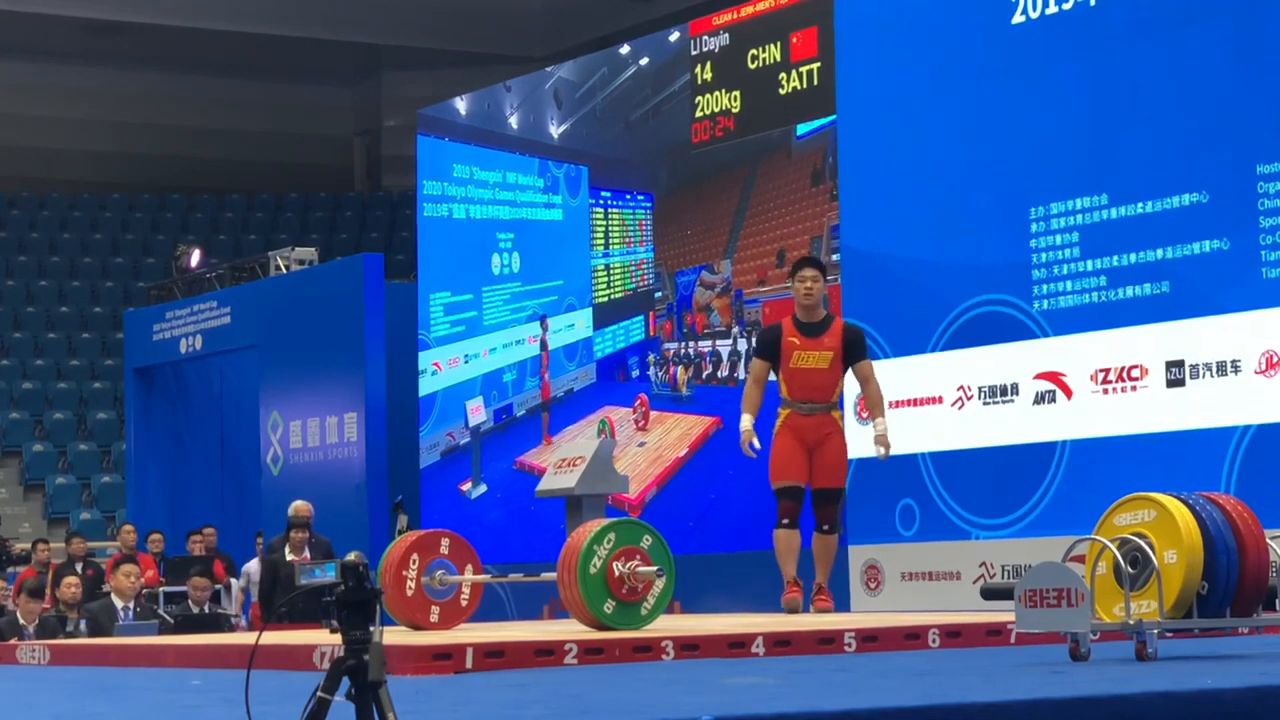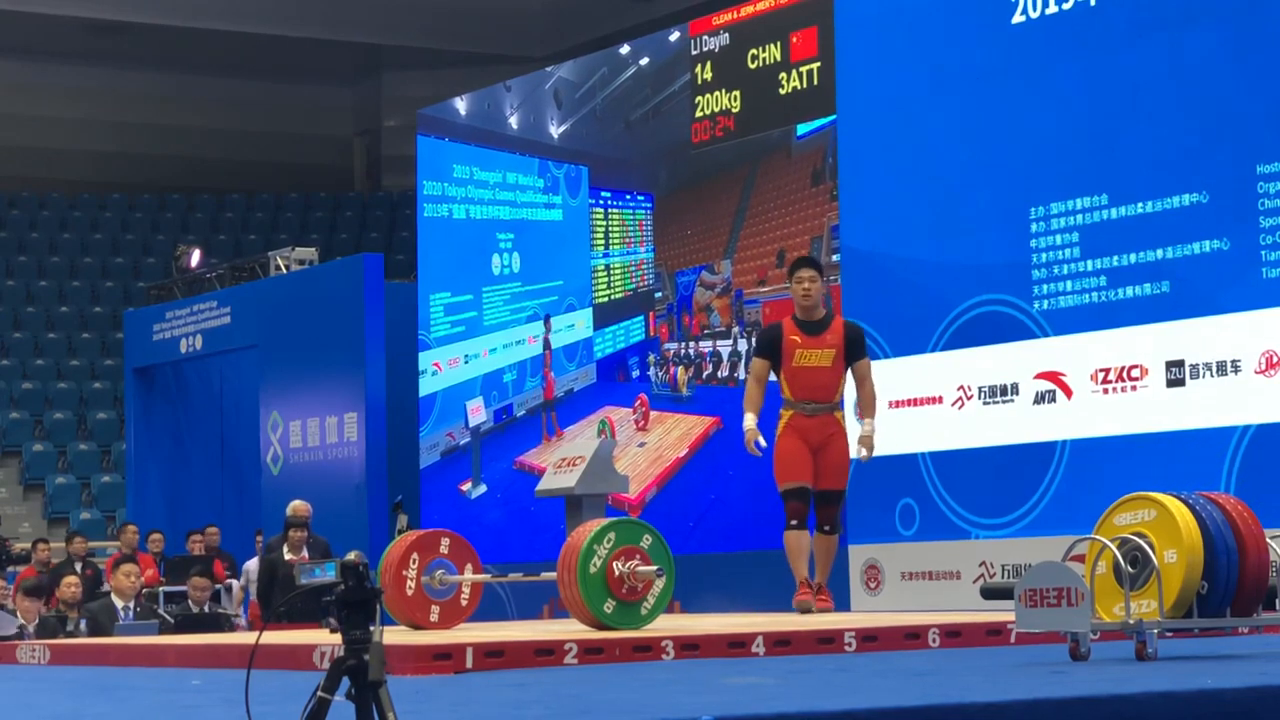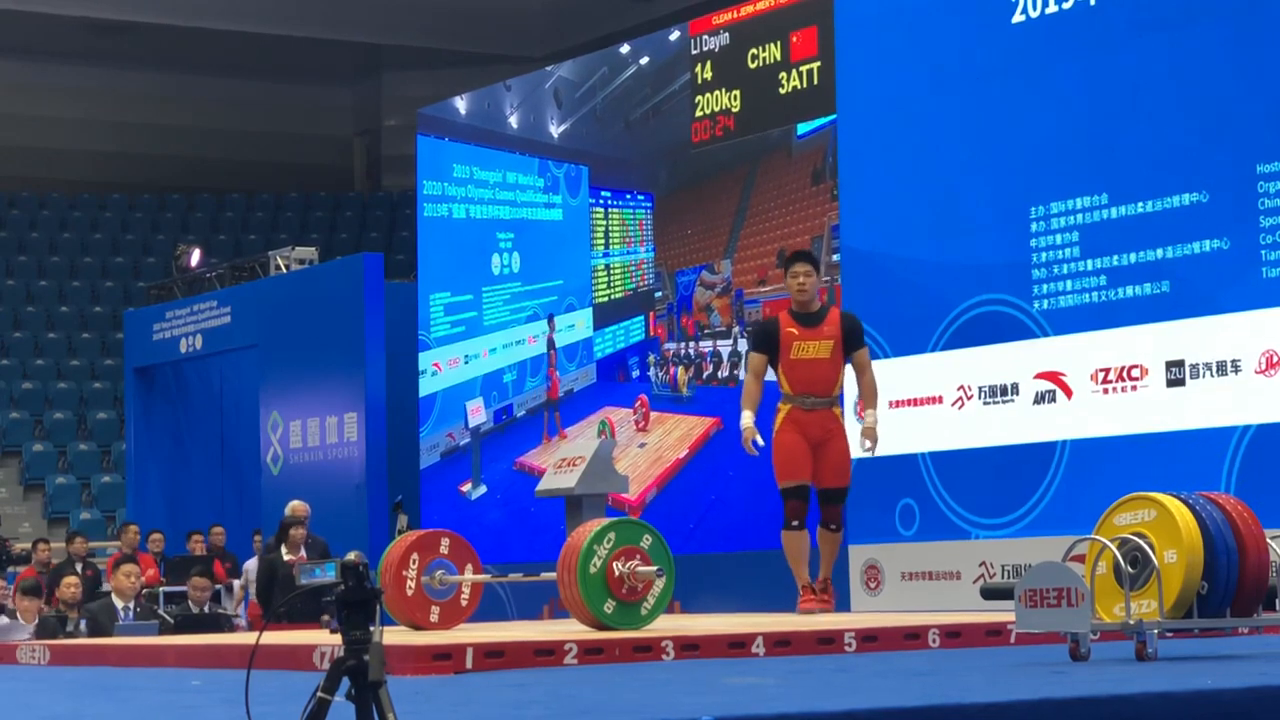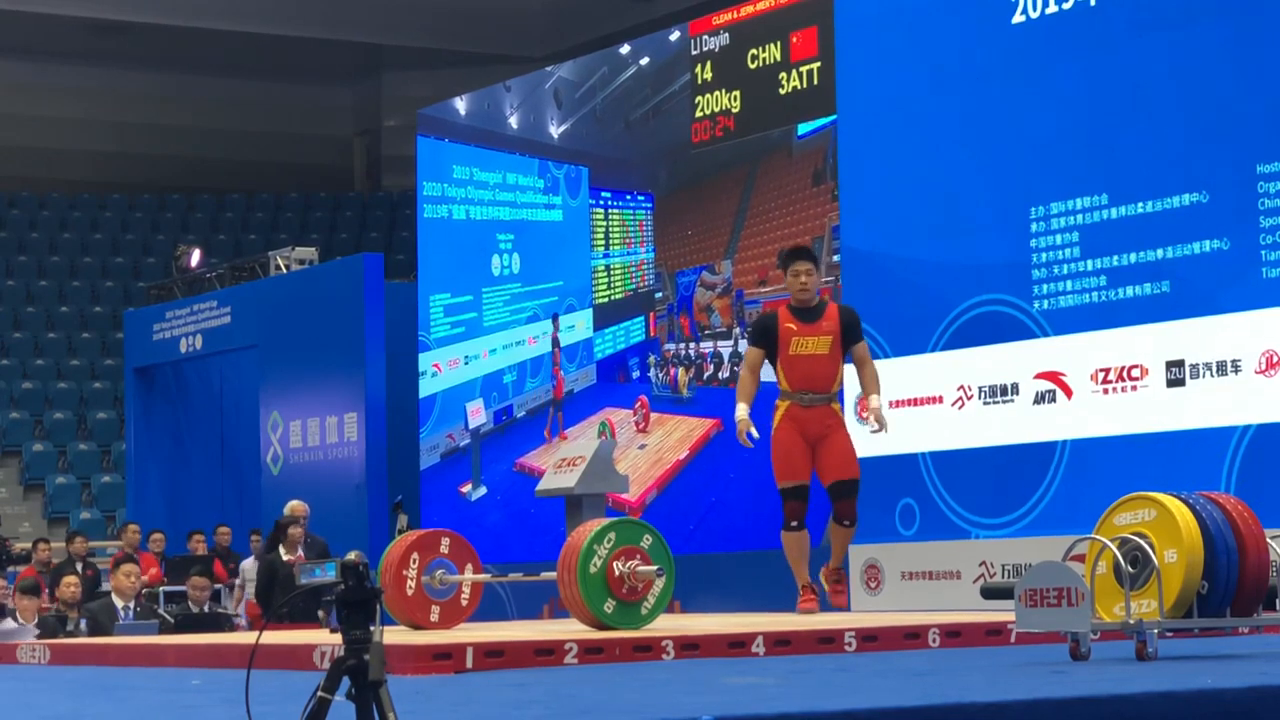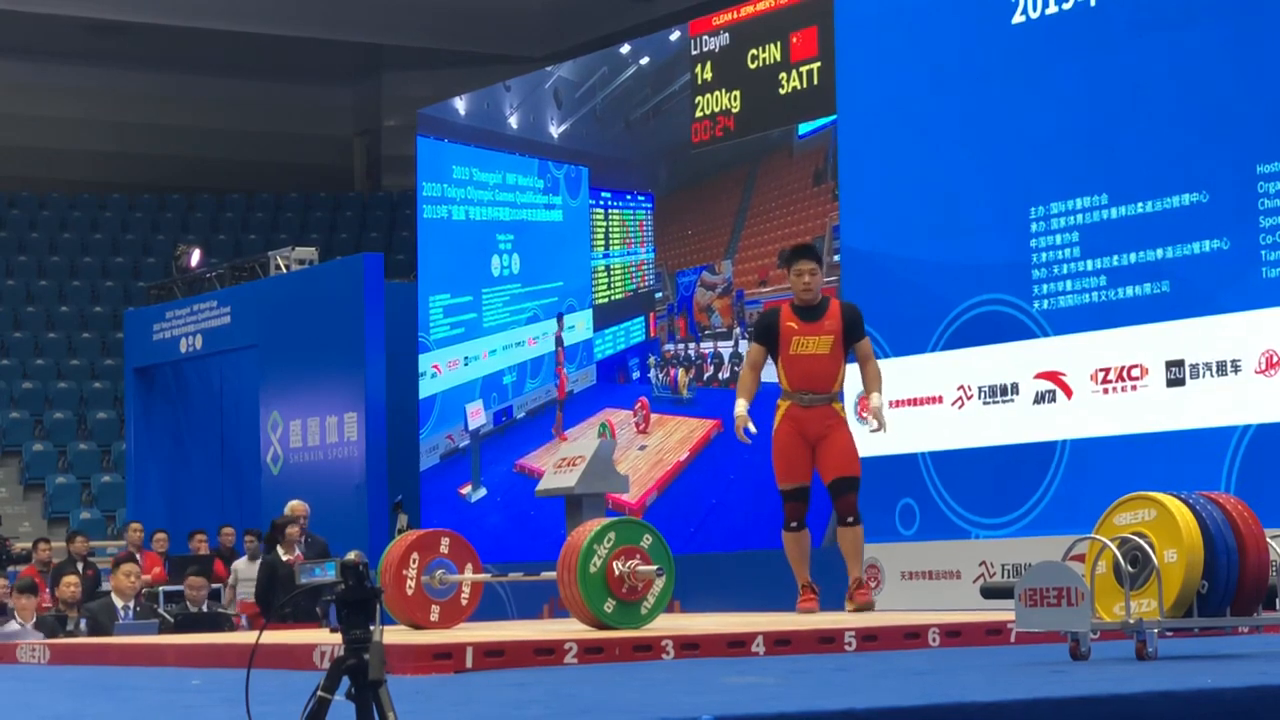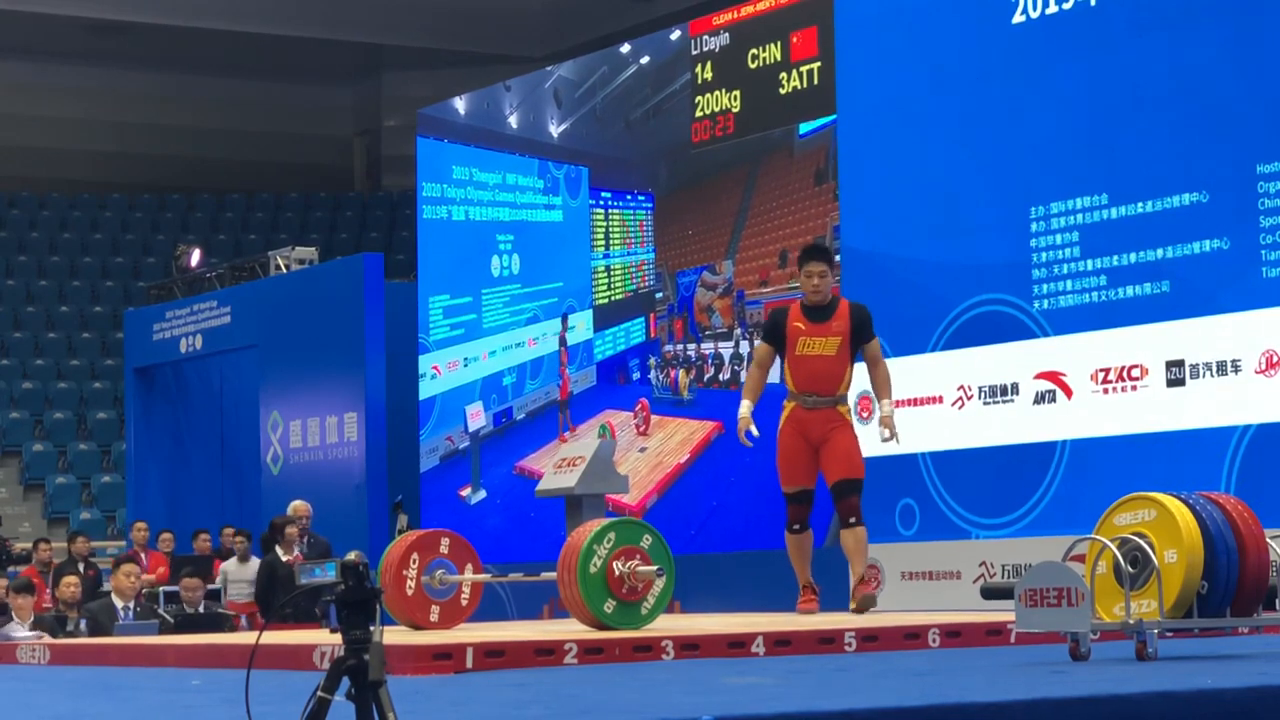
dt=0.2s
person 1, frame 1
left shoulder: (847, 334)
right shoulder: (774, 334)
left elbow: (868, 382)
right elbow: (756, 381)
left wrist: (880, 426)
right wrist: (746, 423)
left hip: (829, 427)
right hip: (790, 426)
left knee: (827, 511)
right knee: (787, 507)
left ankle: (820, 588)
right ankle: (790, 584)
person 1, frame 2
left shoulder: (848, 332)
right shoulder: (773, 334)
left elbow: (864, 382)
right elbow: (756, 381)
left wrist: (867, 428)
right wrist: (750, 423)
left hip: (831, 427)
right hip: (792, 427)
left knee: (828, 512)
right knee: (796, 508)
left ankle: (821, 586)
right ankle: (803, 586)
person 1, frame 3
left shoulder: (845, 323)
right shoulder: (770, 328)
left elbow: (864, 371)
right elbow: (754, 376)
left wrist: (869, 419)
right wrist: (747, 420)
left hip: (830, 421)
right hip: (790, 422)
left knee: (833, 509)
right knee: (795, 507)
left ankle: (825, 581)
right ankle: (805, 589)
person 1, frame 4
left shoulder: (844, 317)
right shoulder: (769, 322)
left elbow: (864, 363)
right elbow: (750, 370)
left wrist: (874, 402)
right wrist: (742, 412)
left hip: (830, 418)
right hip: (789, 419)
left knee: (846, 500)
right knee: (794, 506)
left ankle: (835, 569)
right ankle: (805, 589)
person 1, frame 5
left shoulder: (846, 314)
right shoulder: (772, 319)
left elbow: (867, 360)
right elbow: (752, 366)
left wrist: (875, 400)
right wrist: (741, 408)
left hip: (831, 417)
right hip: (790, 419)
left knee: (847, 500)
right knee: (795, 507)
left ankle: (858, 583)
right ankle: (806, 588)
person 1, frame 6
left shoulder: (855, 315)
right shoulder: (781, 319)
left elbow: (876, 363)
right elbow: (759, 366)
left wrist: (886, 407)
right wrist: (745, 409)
left hip: (837, 419)
right hip: (795, 420)
left knee: (849, 502)
right knee: (797, 509)
left ankle: (861, 584)
right ankle: (807, 588)
